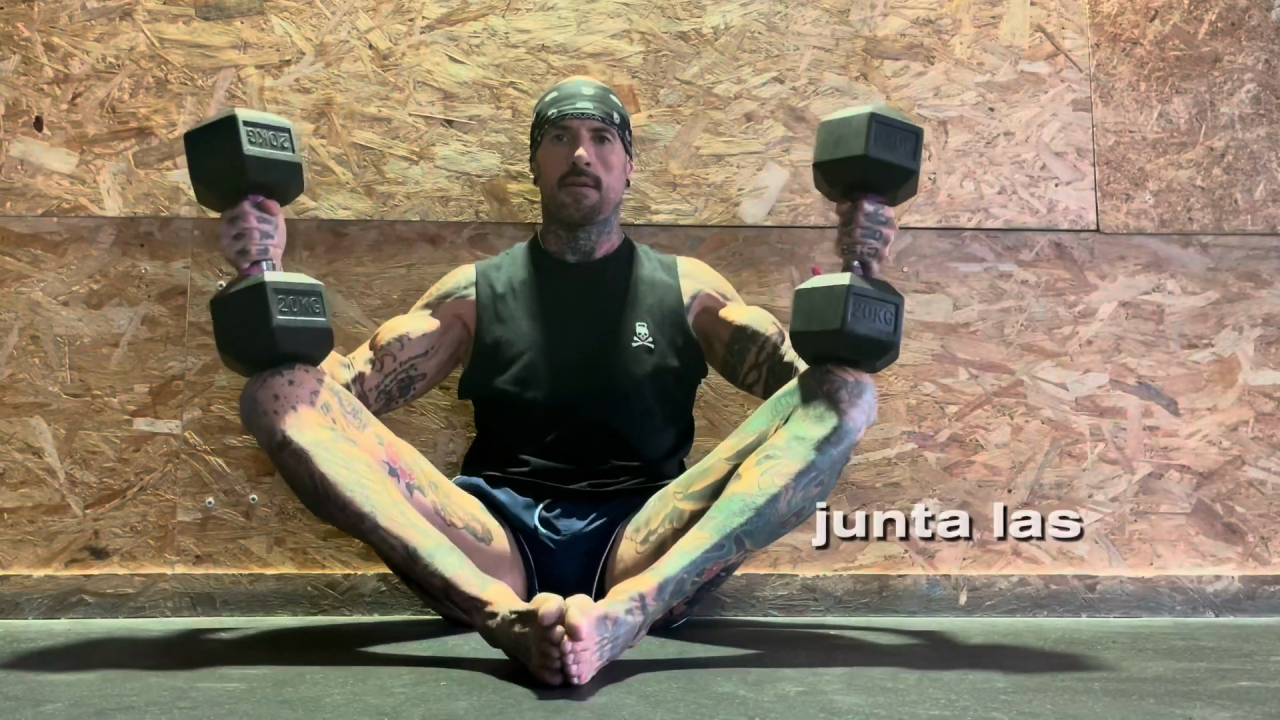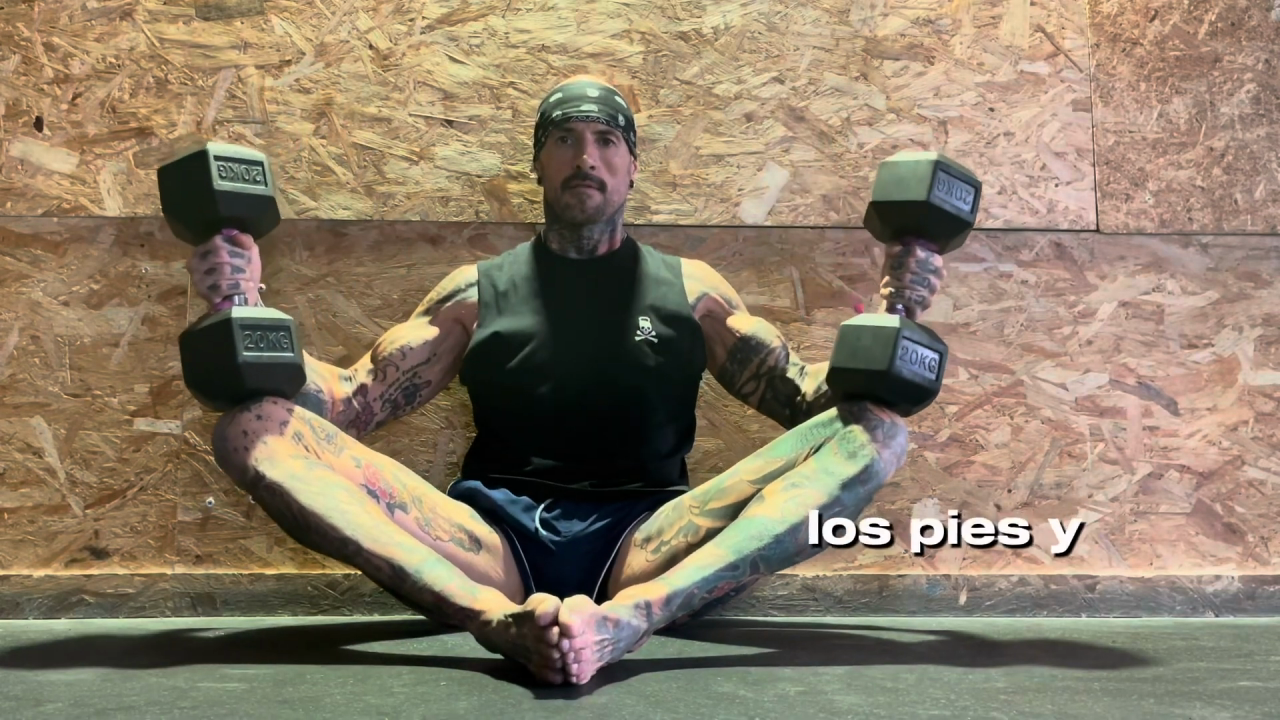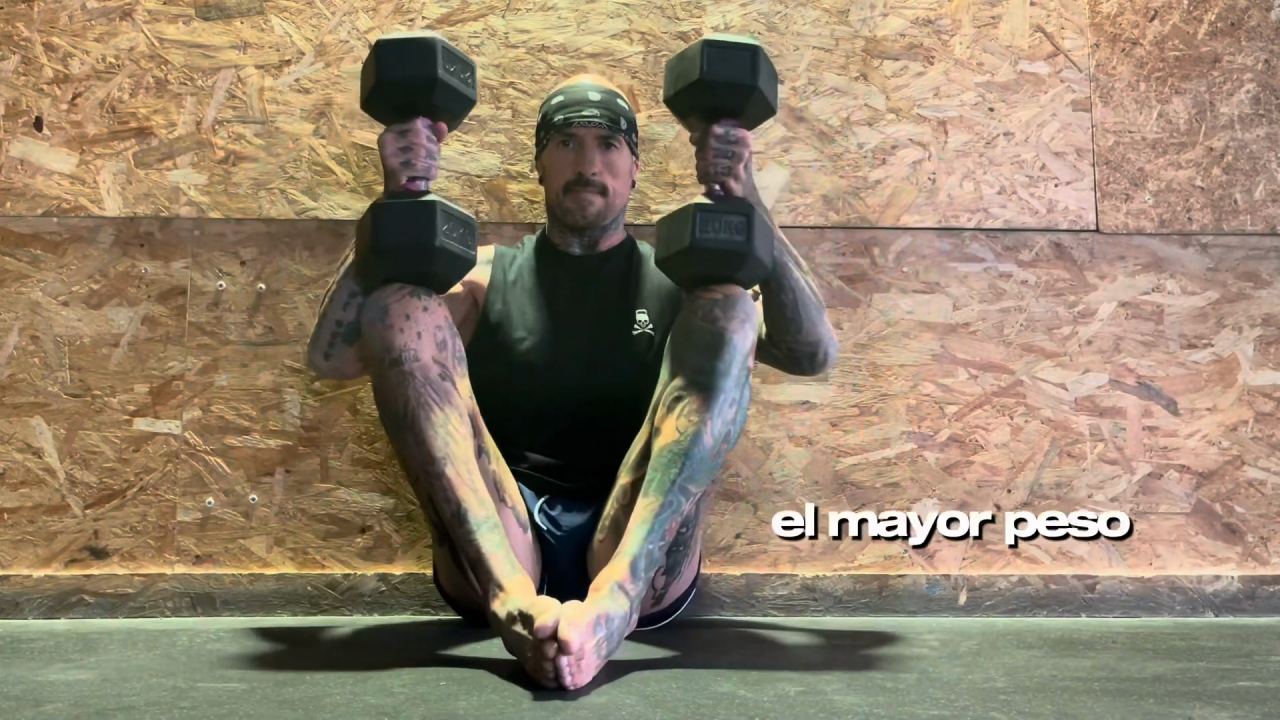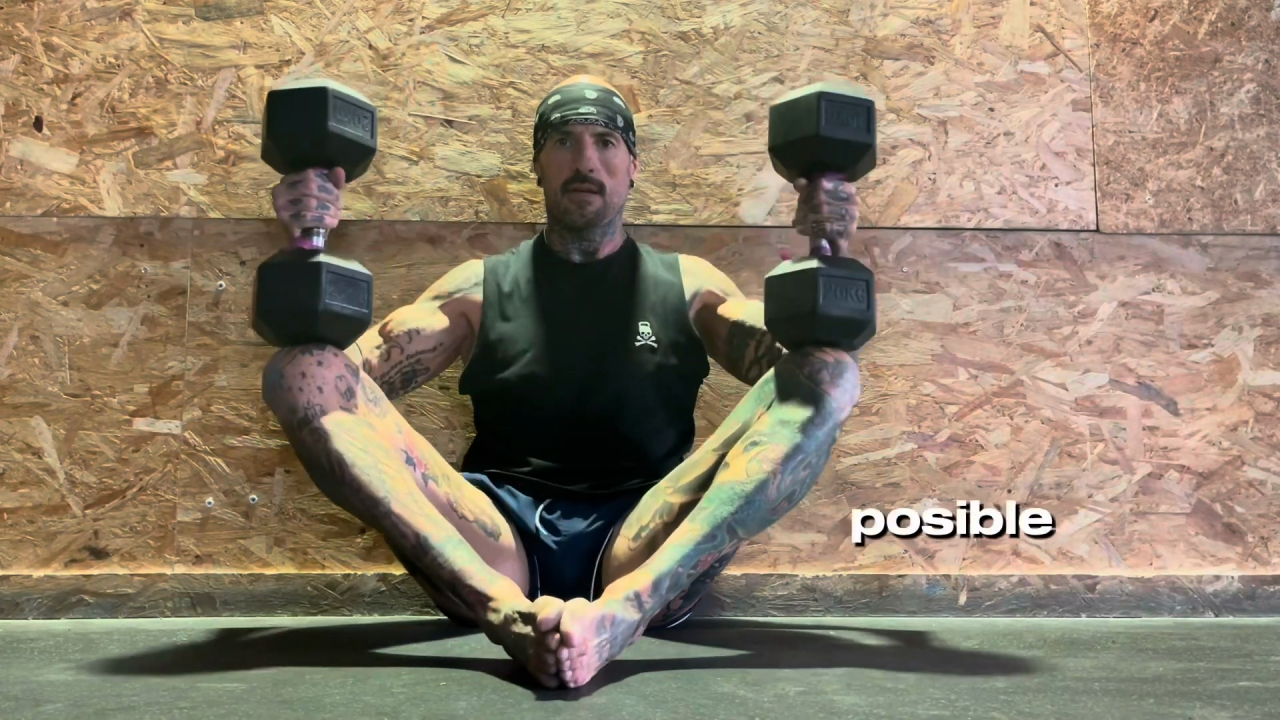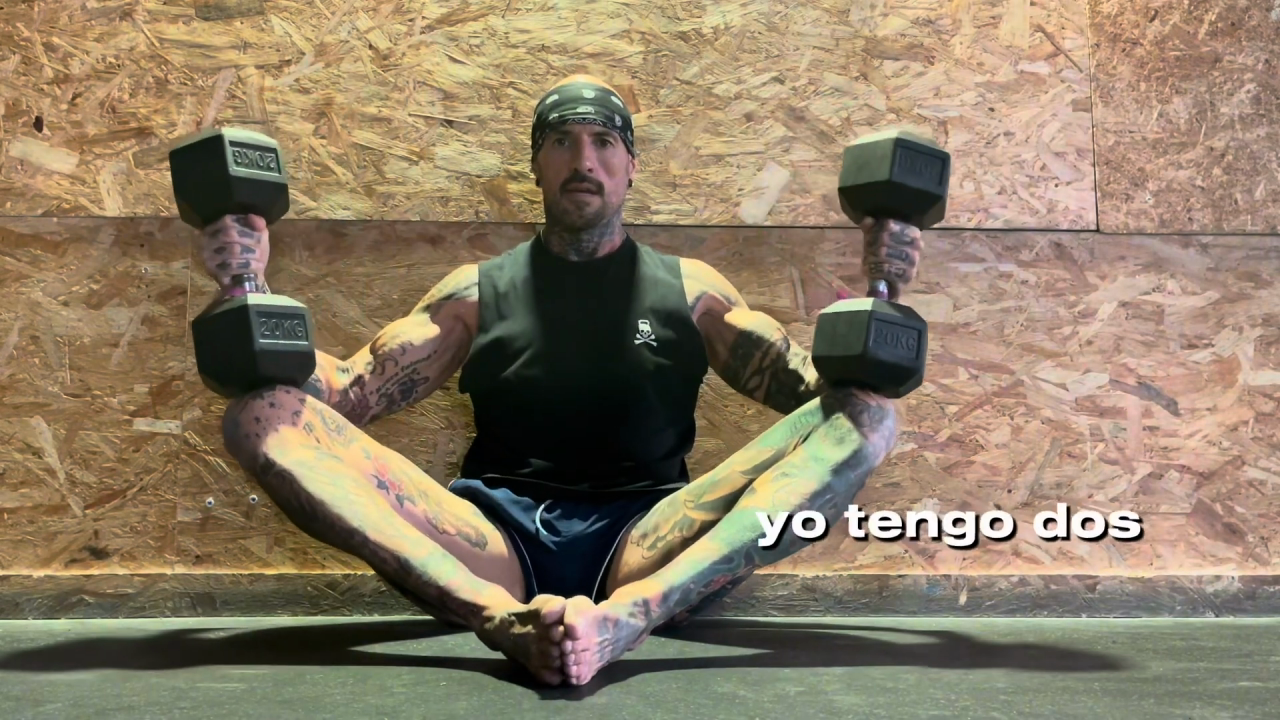
dt=1s
person 1, frame 1
left shoulder: (686, 286)
right shoulder: (475, 290)
left elbow: (820, 387)
right elbow: (343, 395)
left wrist: (853, 277)
left hip: (647, 555)
right hip: (493, 550)
left knee: (844, 396)
right knee: (280, 395)
left ankle: (621, 615)
right ankle: (504, 615)
person 1, frame 2
left shoulder: (689, 288)
right shoulder: (478, 290)
left elbow: (806, 401)
right elbow: (351, 405)
right wrist: (246, 308)
left hip: (645, 549)
right hip: (497, 543)
left knee: (872, 431)
right knee: (253, 427)
left ankle: (623, 621)
right ankle: (501, 620)
person 1, frame 3
left shoulder: (680, 280)
right shoulder: (482, 278)
left elbow: (812, 352)
right elbow: (331, 356)
left wrist: (744, 201)
right wrist: (398, 200)
left hip: (640, 561)
right hip: (497, 555)
left knee: (725, 311)
right knee: (402, 311)
left ankle: (608, 610)
right ankle: (515, 608)
person 1, frame 4
left shoulder: (688, 284)
right shoulder: (478, 288)
left elbow: (824, 385)
right elbow: (335, 386)
left wrist: (826, 254)
left hip: (647, 555)
right hip: (495, 548)
left knee: (828, 374)
right knee: (300, 375)
left ankle: (618, 612)
right ankle: (511, 613)
person 1, frame 5
left shoulder: (689, 287)
right shoulder: (477, 290)
left elbow: (818, 392)
right elbow: (348, 398)
right wrist: (254, 291)
left hip: (647, 552)
right hip: (495, 544)
left knee: (859, 420)
right knee: (263, 416)
left ankle: (622, 616)
right ankle: (505, 616)
